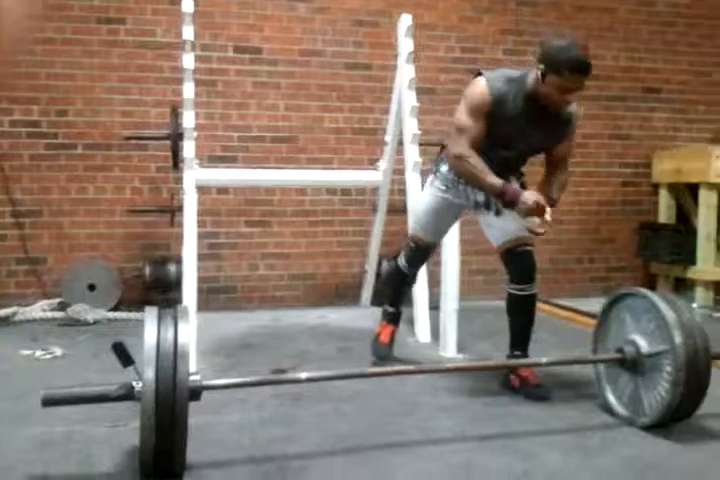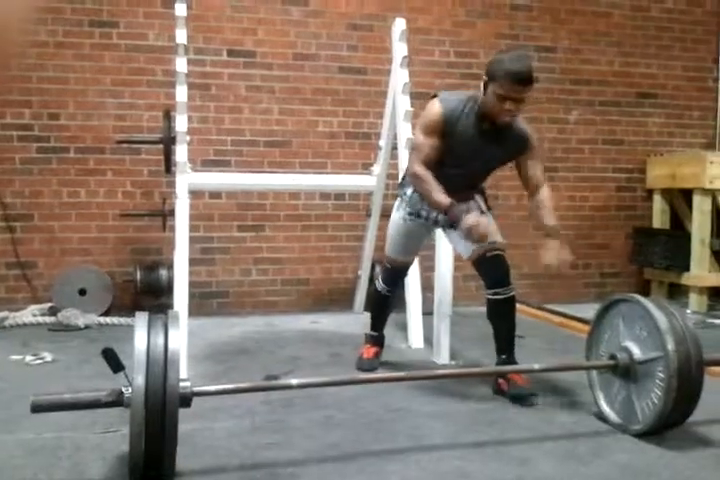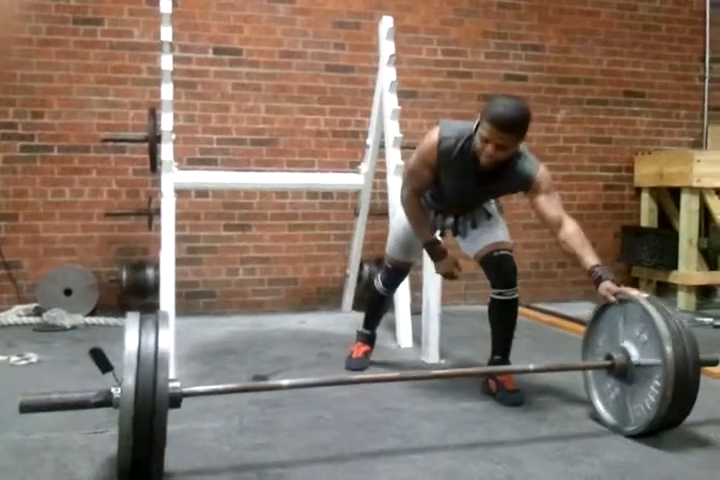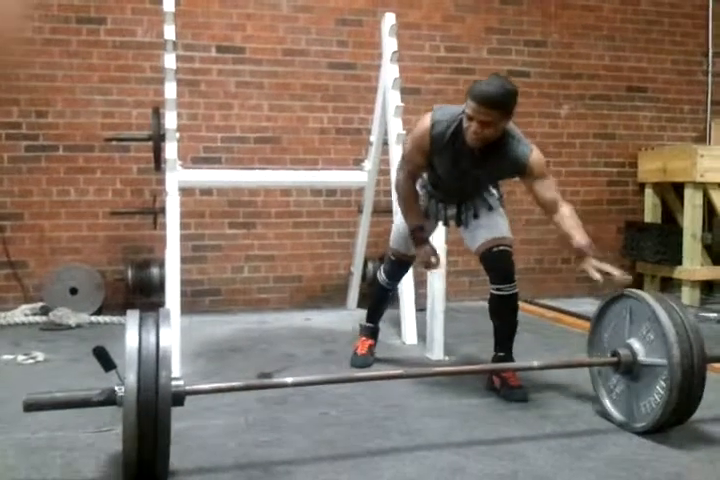
dt=0.5s
person 1, frame 1
left shoulder: (566, 117)
right shoulder: (487, 90)
left elbow: (558, 168)
right elbow: (458, 153)
left wrist: (545, 202)
right wrist: (513, 195)
left hip: (505, 183)
right hip: (455, 175)
left knee: (524, 267)
right knee: (417, 251)
left ankle: (517, 364)
right ankle: (389, 317)
person 1, frame 2
left shoulder: (521, 137)
right shoulder: (442, 111)
left elbow: (538, 187)
right elbow: (417, 170)
left wrist: (551, 235)
right wrist: (458, 215)
left hip: (468, 199)
right hip: (420, 198)
left knee: (497, 272)
right knee: (393, 270)
left ankle: (507, 367)
right ankle: (375, 339)
person 1, frame 3
left shoulder: (529, 172)
right shoulder: (441, 141)
left elbow: (562, 224)
right elbow: (410, 193)
left wrist: (600, 275)
right wrist: (436, 251)
left hip: (475, 211)
right hip: (424, 205)
left knee: (505, 274)
right knee: (394, 270)
left ankle: (498, 368)
right ankle: (365, 339)
person 1, frame 4
left shoulder: (522, 154)
right shoulder: (432, 128)
left elbow: (557, 206)
right elbow: (404, 178)
left wrist: (585, 252)
right wrist: (418, 235)
left hip: (479, 200)
right hip: (427, 193)
left knee: (501, 269)
right knee: (397, 260)
left ankle: (502, 365)
right ankle: (369, 332)
